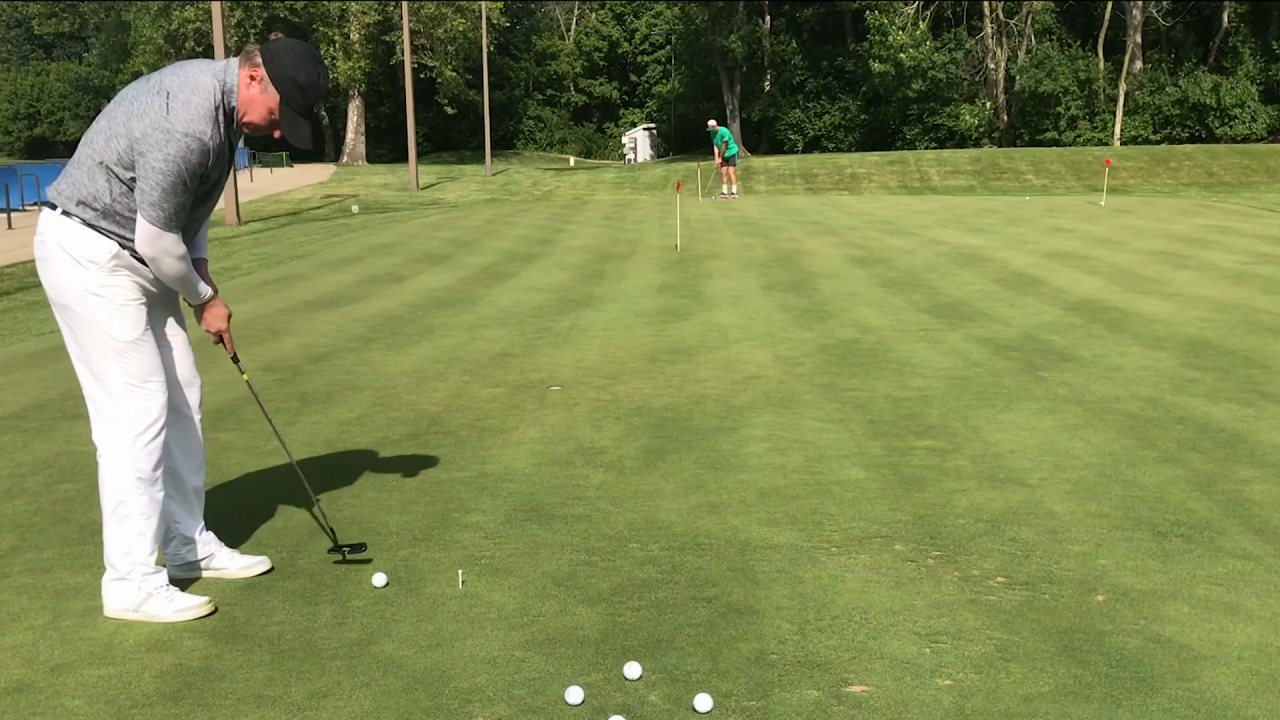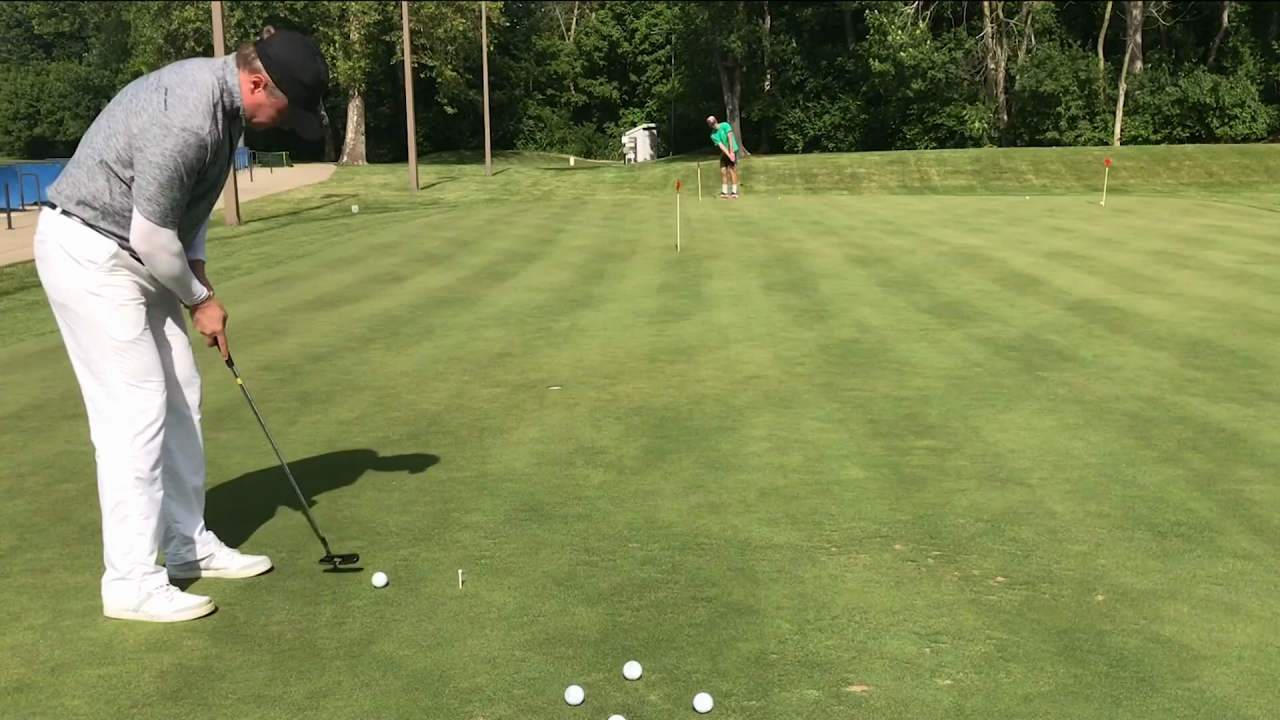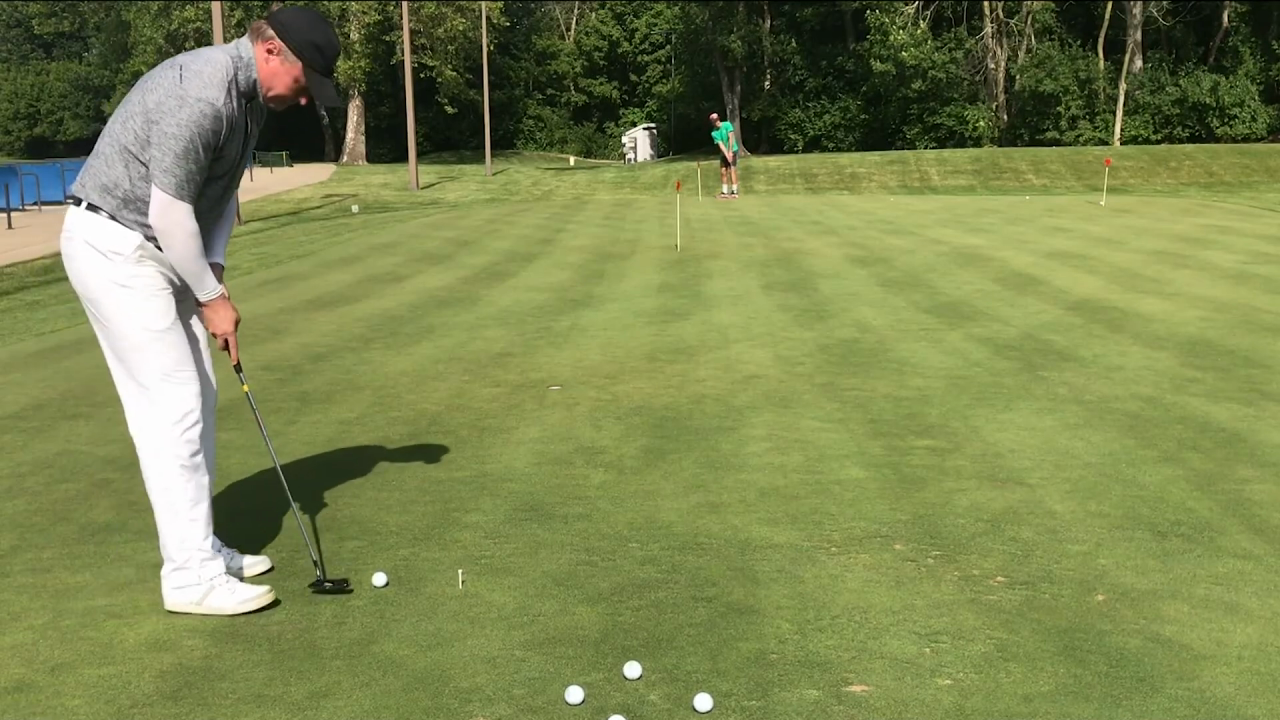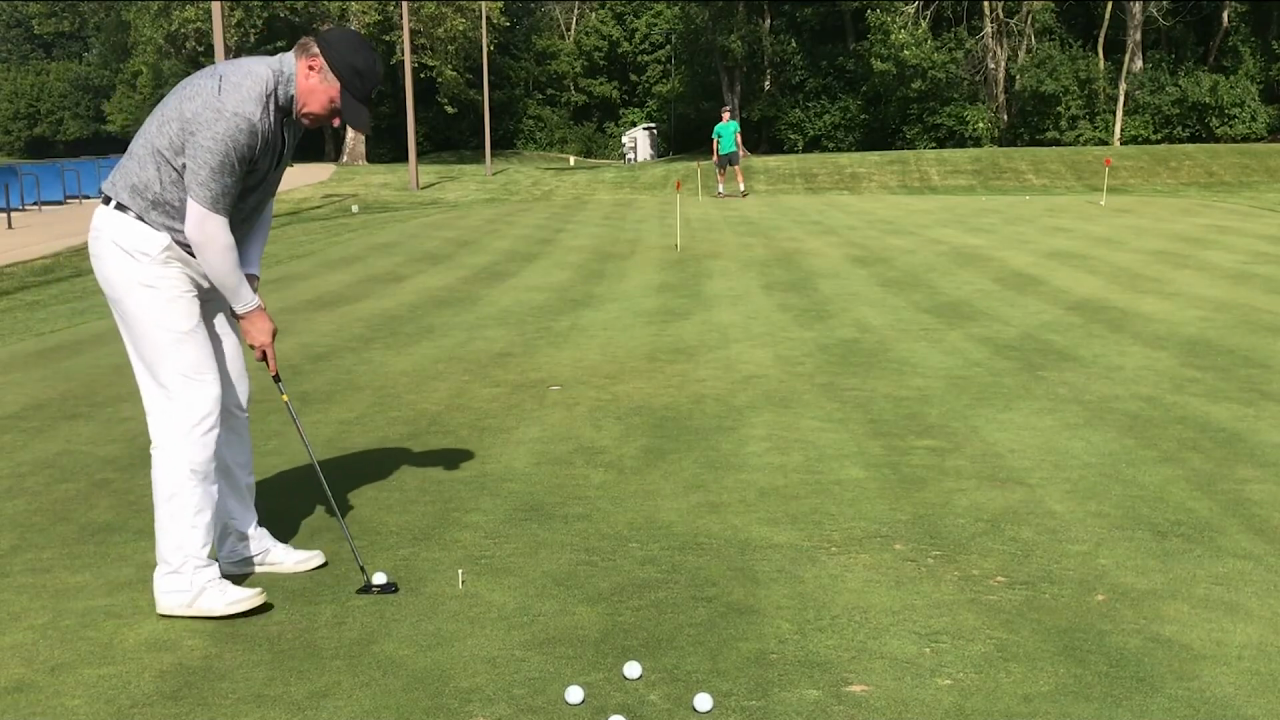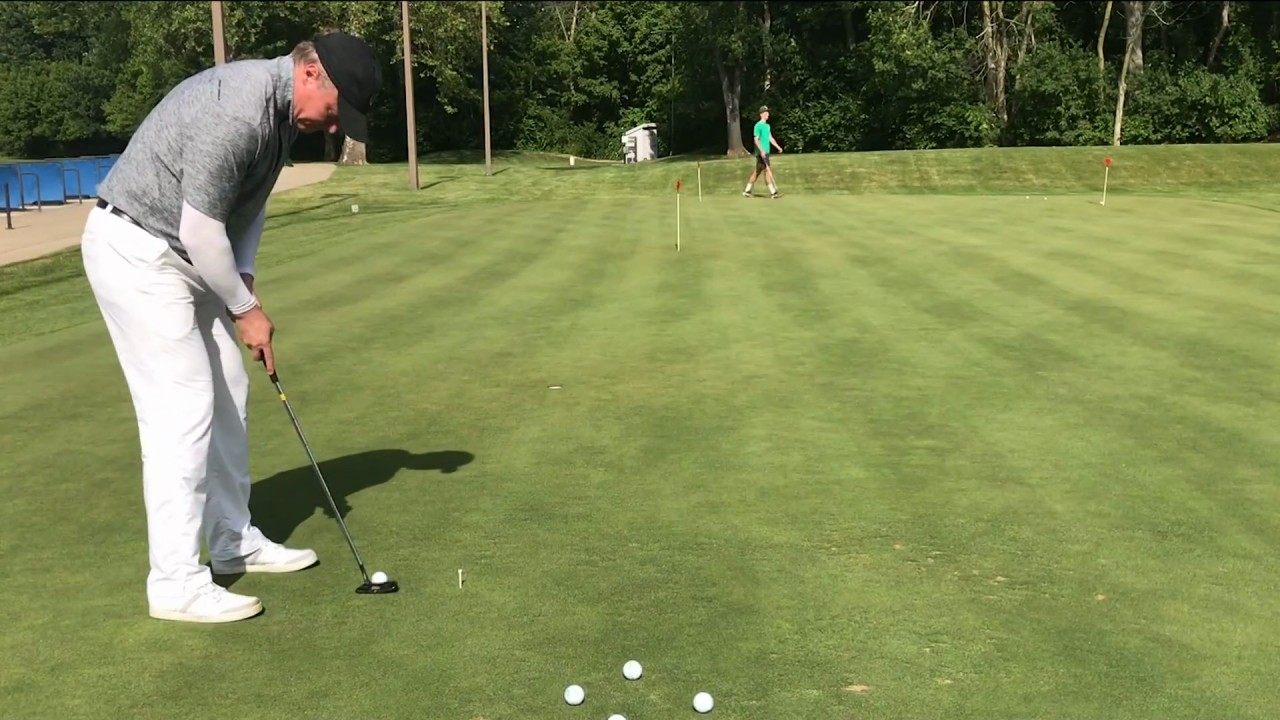
dt=1s
person 1, frame 1
left shoulder: (224, 99)
right shoulder: (187, 121)
right elbow: (157, 237)
left wrist: (200, 263)
right wrist: (202, 298)
left hip: (131, 252)
right hip: (87, 250)
left knee: (179, 396)
right knee: (136, 407)
left ankle: (187, 545)
right ankle: (132, 582)
person 1, frame 2
left shoulder: (225, 97)
right shoulder: (184, 119)
right elbow: (151, 236)
left wrist: (196, 264)
right wrist: (199, 299)
left hip: (132, 252)
right hip: (87, 251)
left knee: (178, 396)
right knee: (134, 409)
left ankle: (188, 545)
right ankle: (131, 582)
person 1, frame 3
left shoulder: (246, 92)
right shoulder: (198, 95)
left elbow: (220, 191)
right elbow: (169, 213)
left wrist: (214, 272)
right wrist: (211, 297)
left hip: (155, 246)
right hip: (113, 244)
left knee: (193, 396)
right knee: (170, 401)
left ankle: (196, 544)
right ankle: (191, 573)
person 1, frame 4
left shoulder: (284, 105)
right shoulder: (237, 105)
left elbow: (255, 202)
right elbow: (205, 224)
left wrist: (249, 282)
right wrist: (248, 309)
left hip: (185, 249)
right hip: (139, 244)
left knee: (228, 397)
right knee: (191, 400)
left ankle: (239, 542)
right ankle: (183, 575)
person 1, frame 5
left shoulder: (280, 108)
right shoulder: (236, 109)
left elbow: (245, 204)
right elbow: (200, 229)
left wrist: (243, 280)
right wrist: (246, 308)
left hip: (180, 252)
right hip: (135, 248)
left knee: (225, 395)
right knee: (182, 407)
left ankle: (233, 541)
right ankle: (177, 581)
